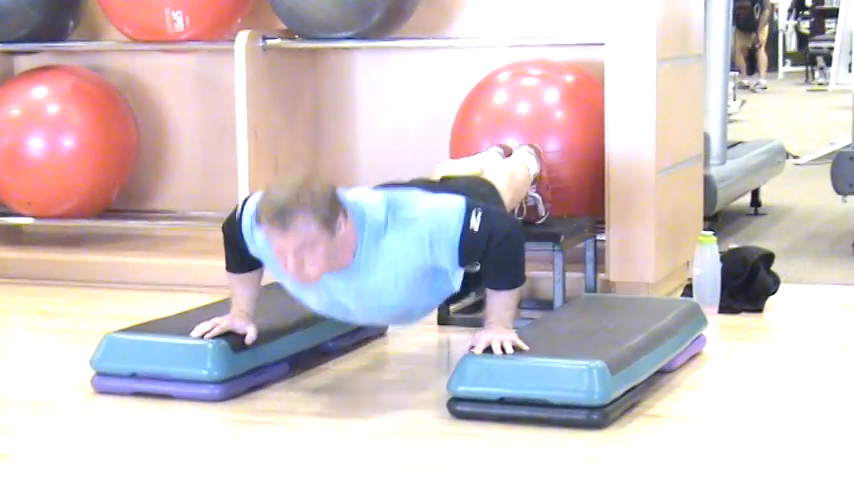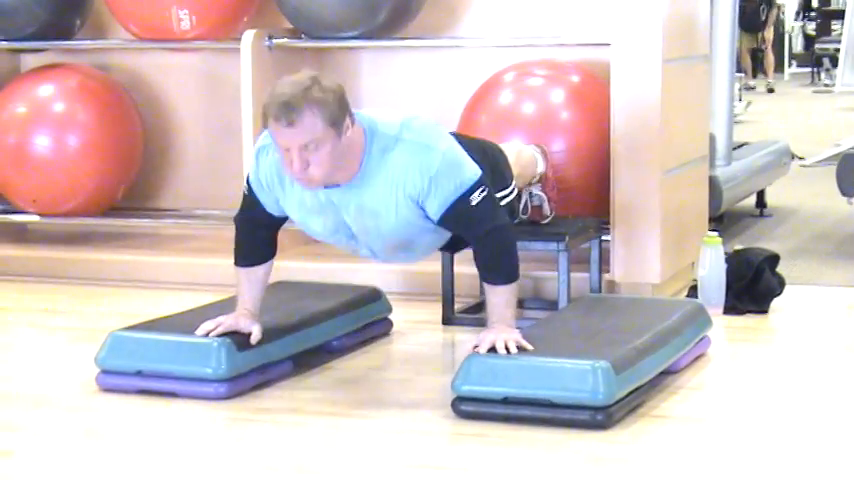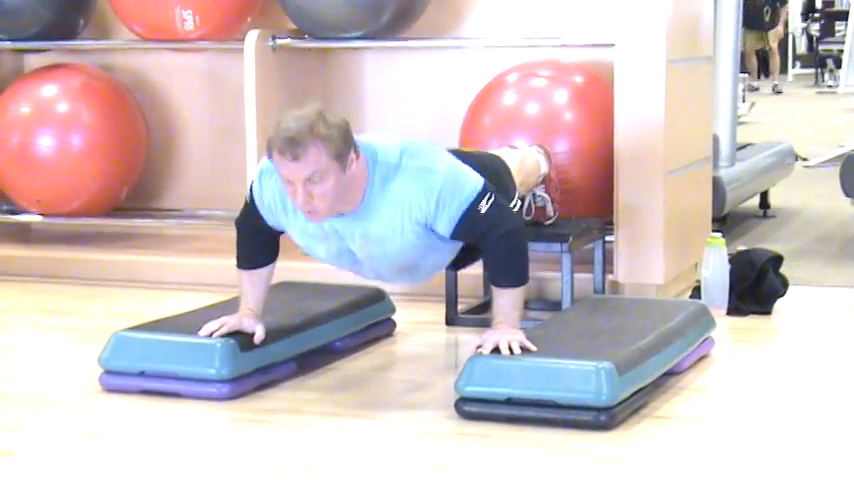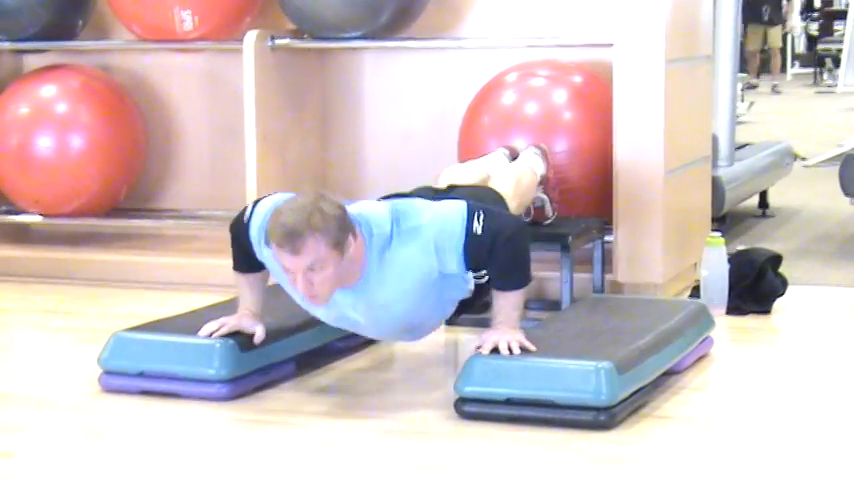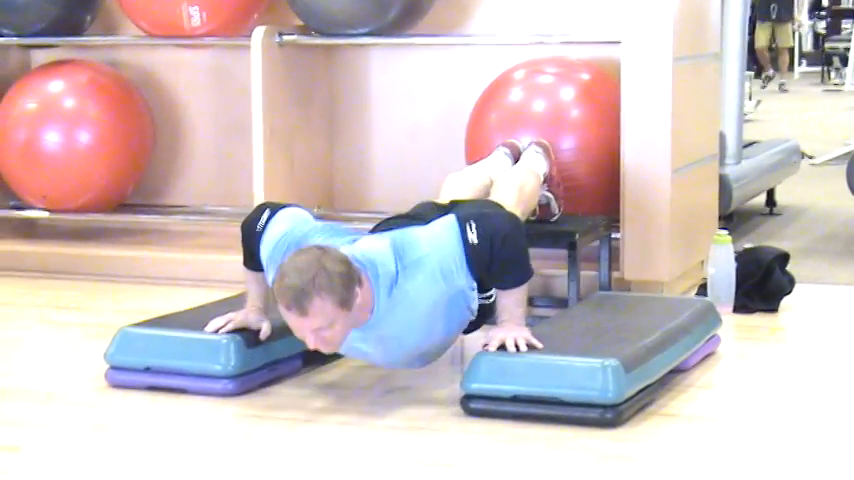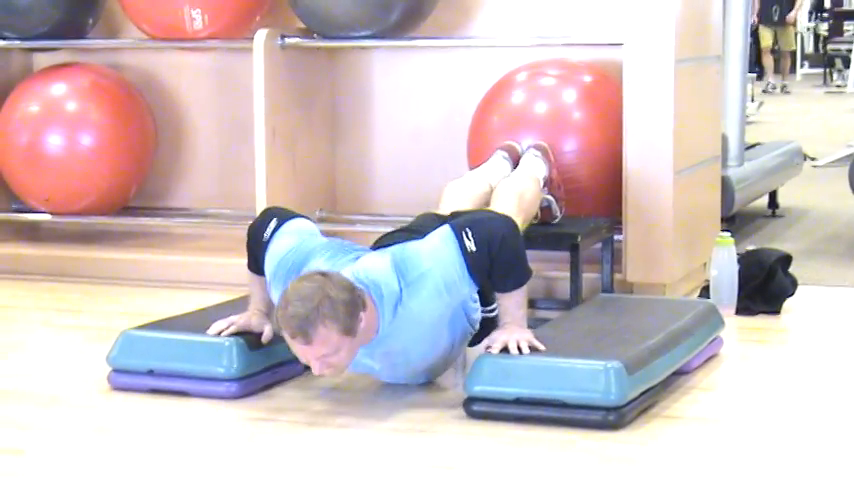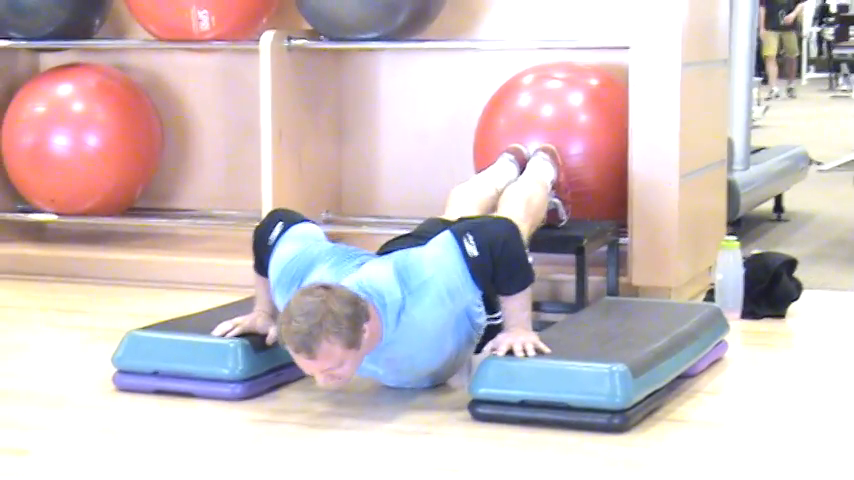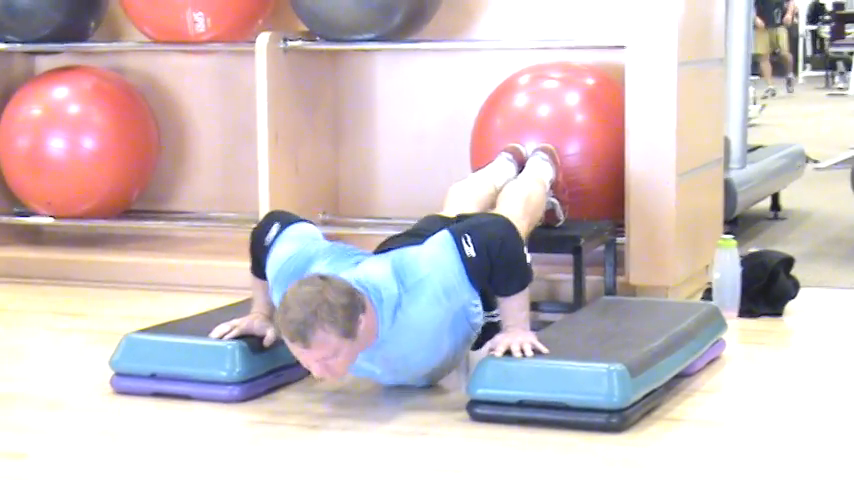
dt=0.2s
person 1, frame 1
left shoulder: (407, 228)
right shoulder: (266, 217)
left elbow: (501, 236)
right elbow: (237, 232)
left wrist: (499, 325)
right wrist: (240, 312)
left hip: (470, 220)
left knee: (500, 191)
right knee: (441, 181)
left ankle: (526, 164)
right ankle: (494, 156)
person 1, frame 2
left shoulder: (420, 155)
right shoulder: (270, 157)
left elbow: (493, 232)
right elbow: (254, 224)
left wrist: (502, 325)
right wrist: (246, 311)
left hip: (476, 184)
left knee: (509, 167)
left ankle: (533, 162)
person 1, frame 3
left shoulder: (422, 180)
right shoulder: (276, 178)
left elbow: (506, 235)
right elbow: (253, 228)
left wrist: (506, 326)
right wrist: (249, 311)
left hip: (476, 205)
left knee: (500, 171)
left ankle: (536, 164)
right ankle: (505, 150)
person 1, frame 4
left shoulder: (415, 243)
right shoulder: (271, 228)
left elbow: (508, 233)
right elbow: (243, 226)
left wrist: (506, 325)
right wrist: (248, 312)
right hip: (396, 211)
left knee: (501, 196)
right knee: (449, 186)
left ankle: (532, 163)
right ankle: (498, 159)
person 1, frame 5
left shoulder: (417, 275)
right shoulder: (285, 253)
left elbow: (503, 232)
right elbow: (261, 217)
left wrist: (511, 322)
right wrist: (255, 308)
right hip: (397, 231)
left knee: (505, 202)
right knee: (450, 196)
left ankle: (534, 162)
right ankle: (501, 158)
person 1, frame 6
left shoulder: (422, 291)
right shoulder: (293, 272)
left elbow: (500, 235)
right elbow: (269, 222)
left wrist: (514, 324)
right wrist: (259, 311)
right hip: (399, 245)
left knee: (505, 211)
right knee: (451, 207)
left ankle: (535, 165)
right ankle: (500, 162)
person 1, frame 7
left shoulder: (422, 297)
right shoulder: (296, 281)
left elbow: (501, 239)
right elbow: (277, 223)
left wrist: (519, 326)
left hip: (478, 291)
right hip: (405, 251)
left knee: (513, 217)
right knee: (456, 213)
left ankle: (542, 168)
right ankle: (508, 165)
person 1, frame 8
left shoulder: (419, 301)
right shoulder: (292, 279)
left elbow: (500, 243)
right elbow: (273, 226)
left wrist: (515, 327)
right wrist: (261, 316)
right hip: (403, 252)
left knee: (508, 213)
right knee: (454, 208)
left ankle: (542, 167)
right ankle: (506, 163)
